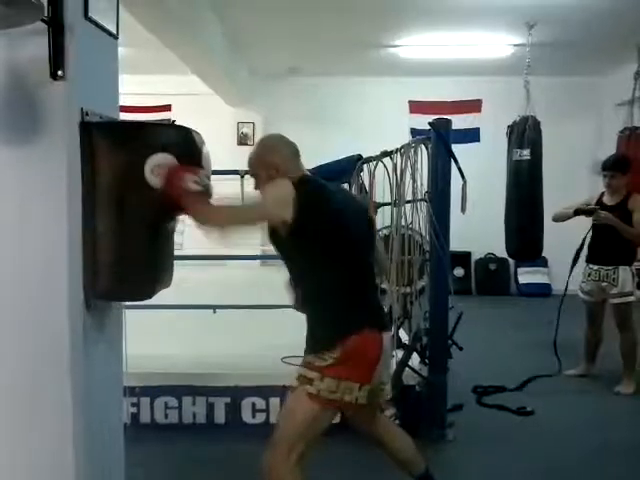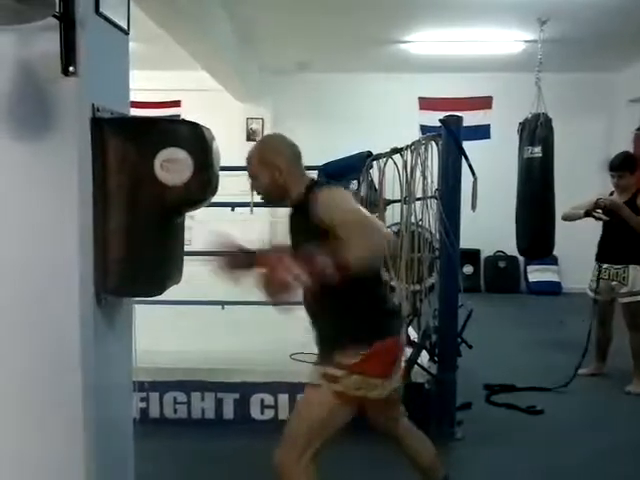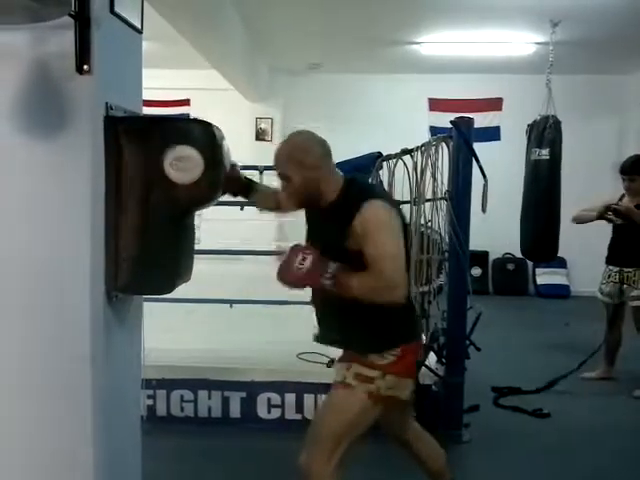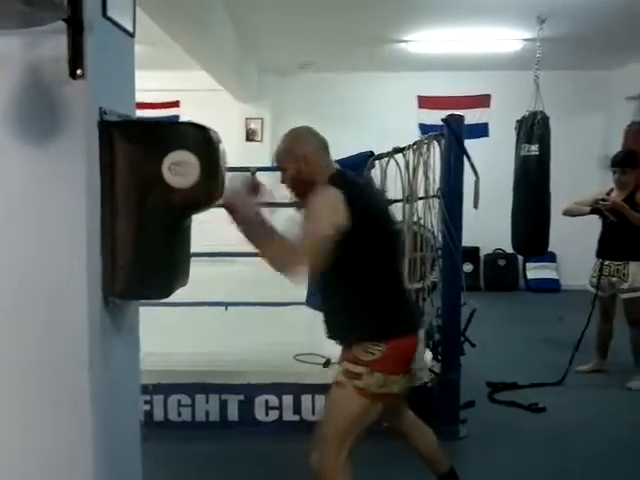
dt=0.7s
person 1, frame 1
left shoulder: (289, 195)
right shoulder: (347, 201)
left elbow: (218, 217)
left wrist: (182, 191)
left hip: (337, 350)
right hip: (372, 336)
right knee: (372, 422)
person 1, frame 2
left shoulder: (327, 200)
right shoulder: (306, 208)
left elbow: (375, 241)
right elbow: (295, 257)
left wrist: (315, 264)
right wrist: (256, 258)
left hip: (360, 351)
right hip: (377, 339)
right knee: (392, 422)
person 1, frame 3
left shoulder: (371, 209)
right shoulder: (321, 201)
left elbow: (392, 289)
right elbow: (280, 201)
left wrist: (326, 275)
right wrist: (238, 184)
left hip: (383, 350)
right hip: (395, 340)
right knee: (402, 426)
person 1, frame 4
left shoulder: (329, 198)
right shoulder: (355, 190)
left elbow: (292, 261)
left wrist: (247, 216)
left hip: (378, 342)
right hip: (398, 331)
right knee: (398, 416)
person 2, frame 1
right shoulder: (595, 200)
right elbow: (556, 216)
left wrist: (613, 221)
right wrist: (577, 211)
left hip: (619, 269)
right hip: (593, 268)
right knee: (593, 321)
right ankle: (588, 365)
person 2, frame 2
right shoulder: (605, 197)
right elbow: (566, 215)
left wrist: (620, 208)
right wrist: (588, 212)
right hip: (603, 265)
right knee: (602, 319)
right ankle: (599, 364)
person 2, frame 3
right shoulder: (615, 201)
right elbow: (576, 217)
right wrist: (600, 215)
right hip: (613, 268)
right knee: (612, 321)
right ankle: (607, 368)
person 2, frame 4
right shoulder: (604, 194)
right elbow: (567, 210)
right wrist: (594, 209)
right hip: (604, 261)
right knee: (604, 314)
right ankle: (599, 361)
